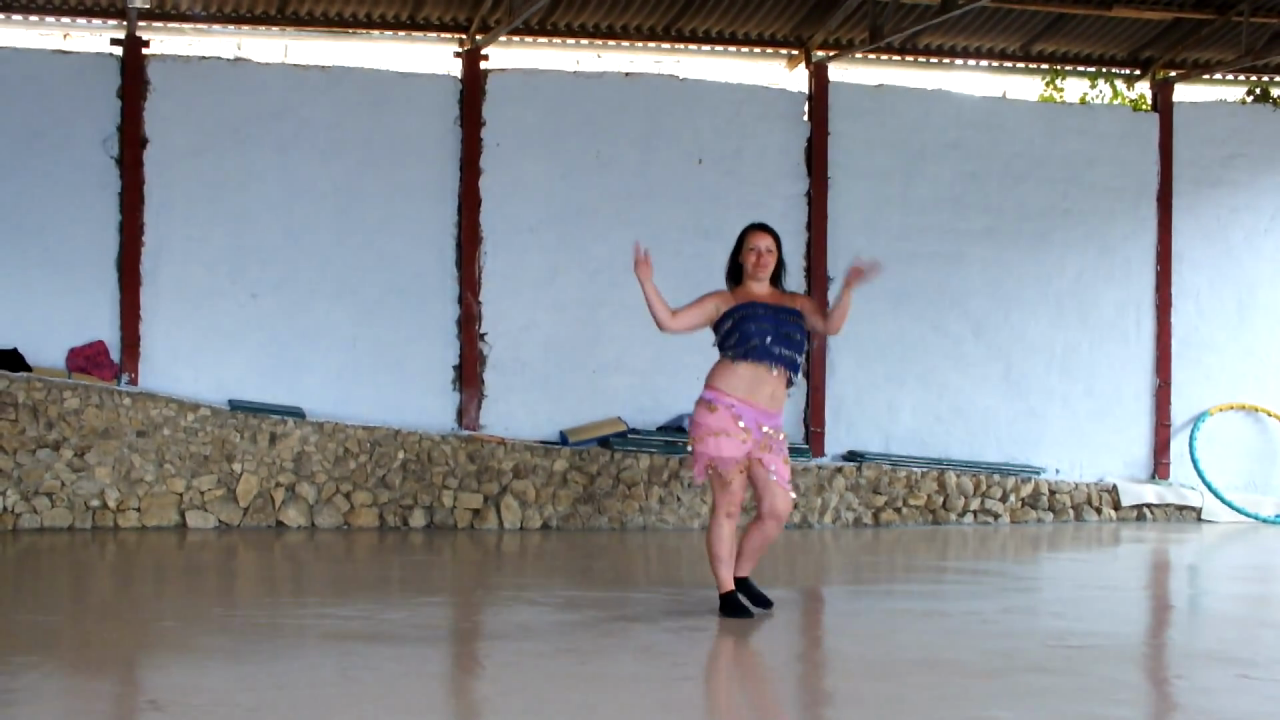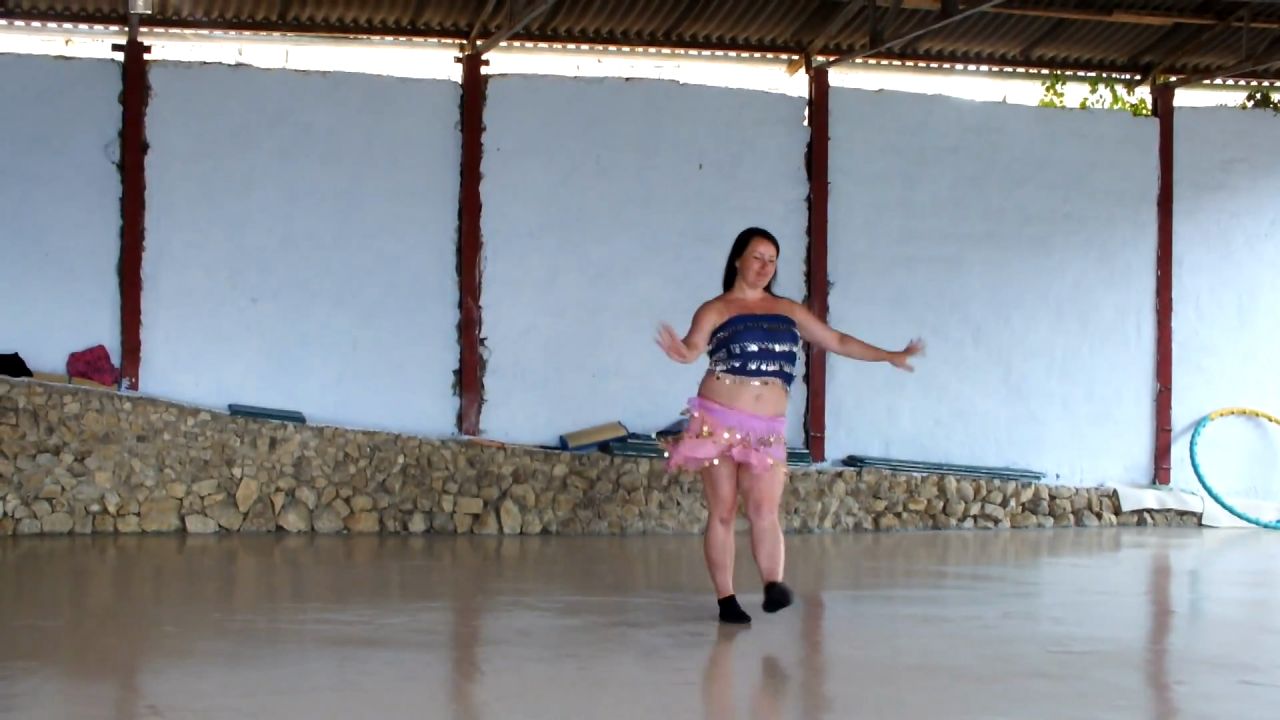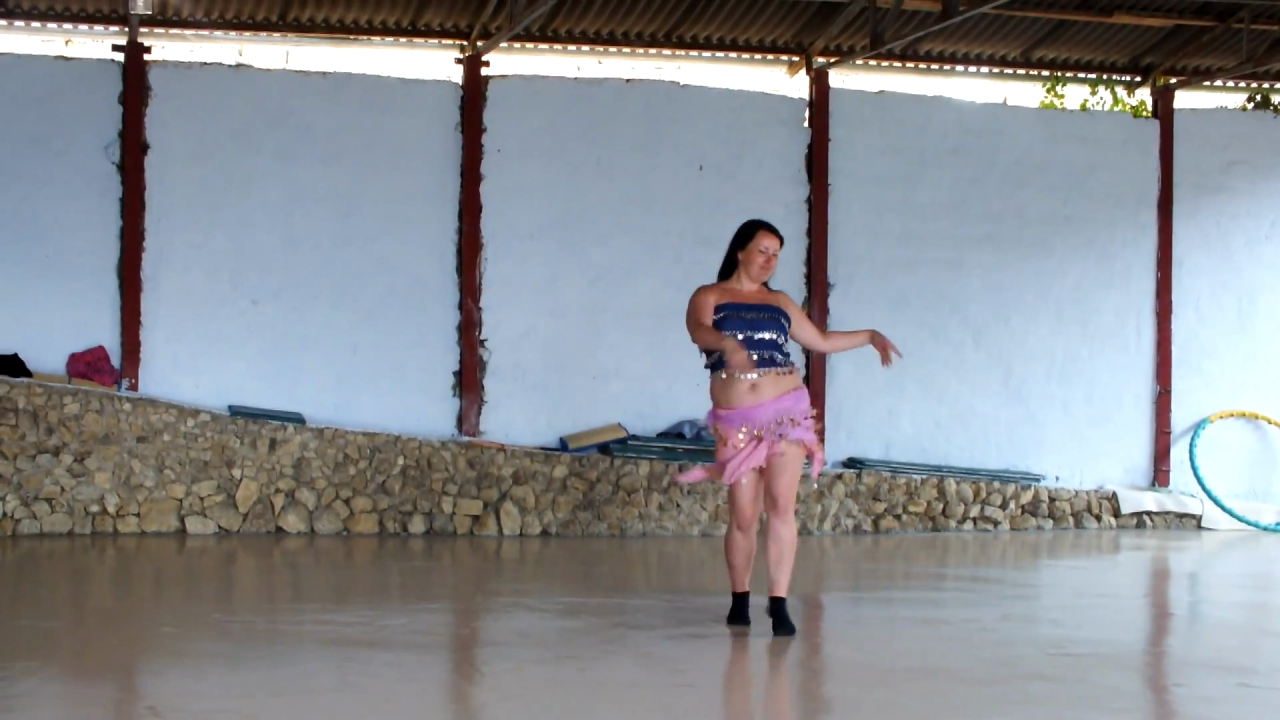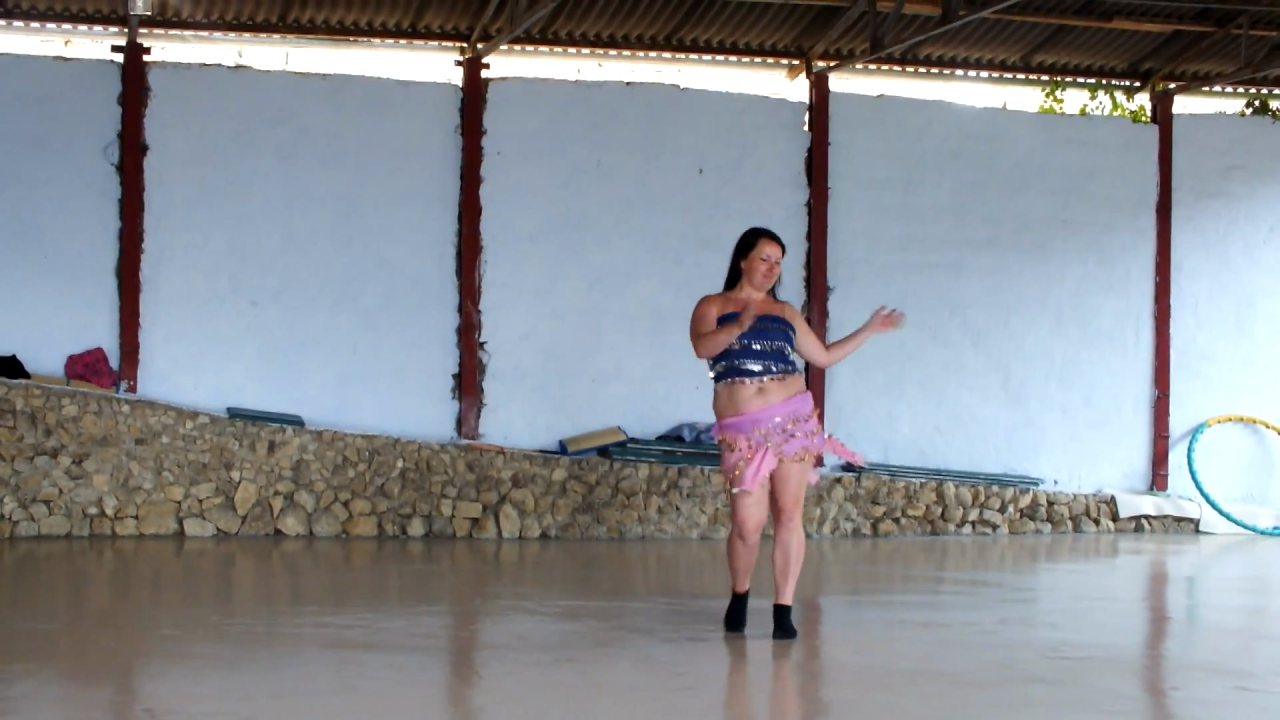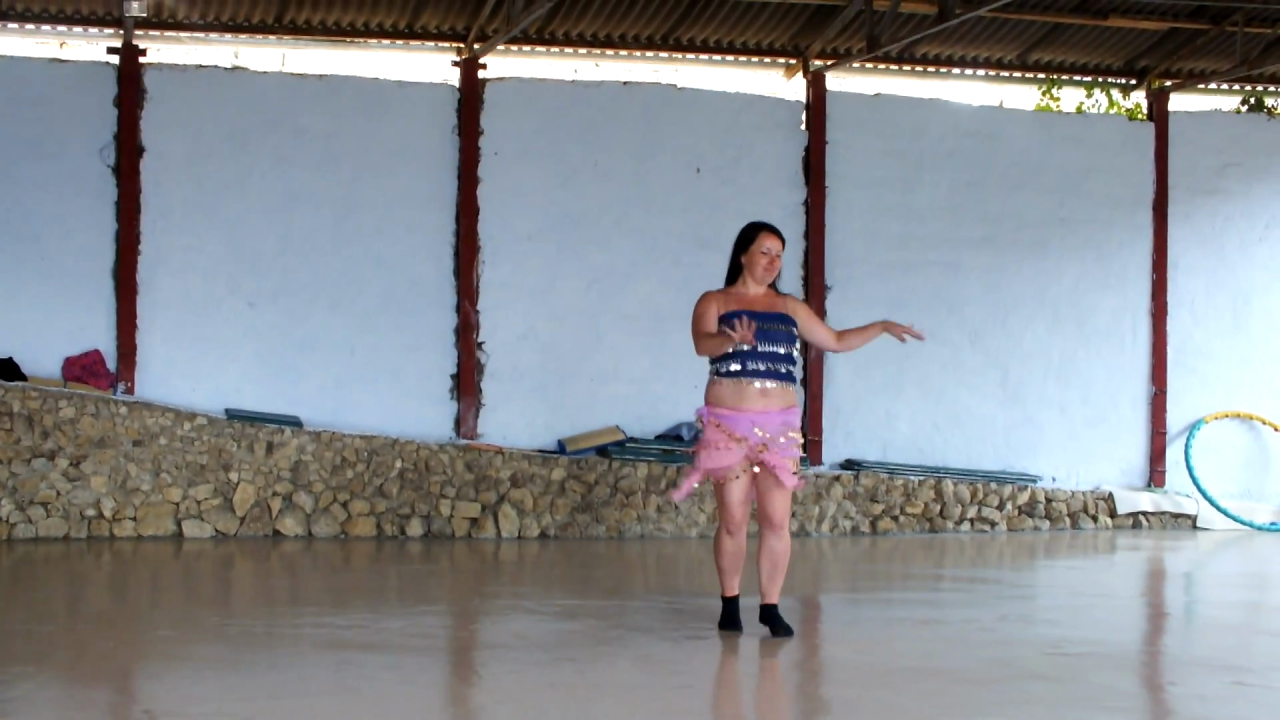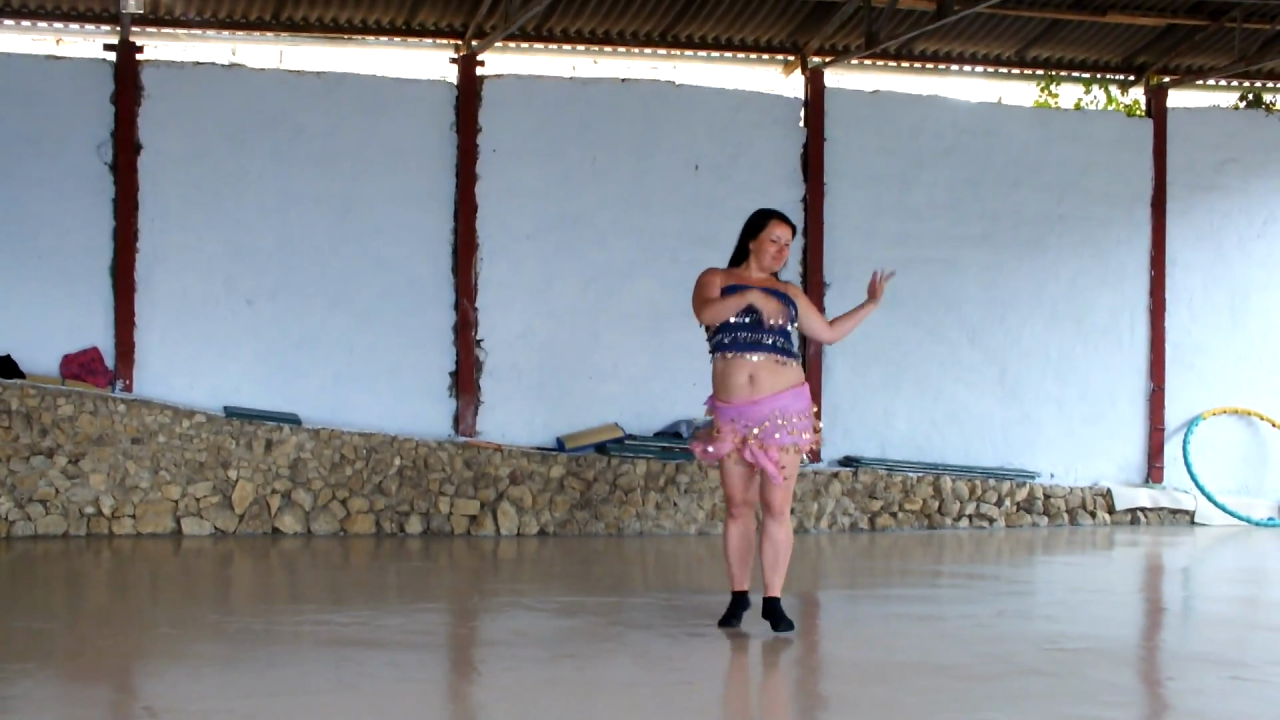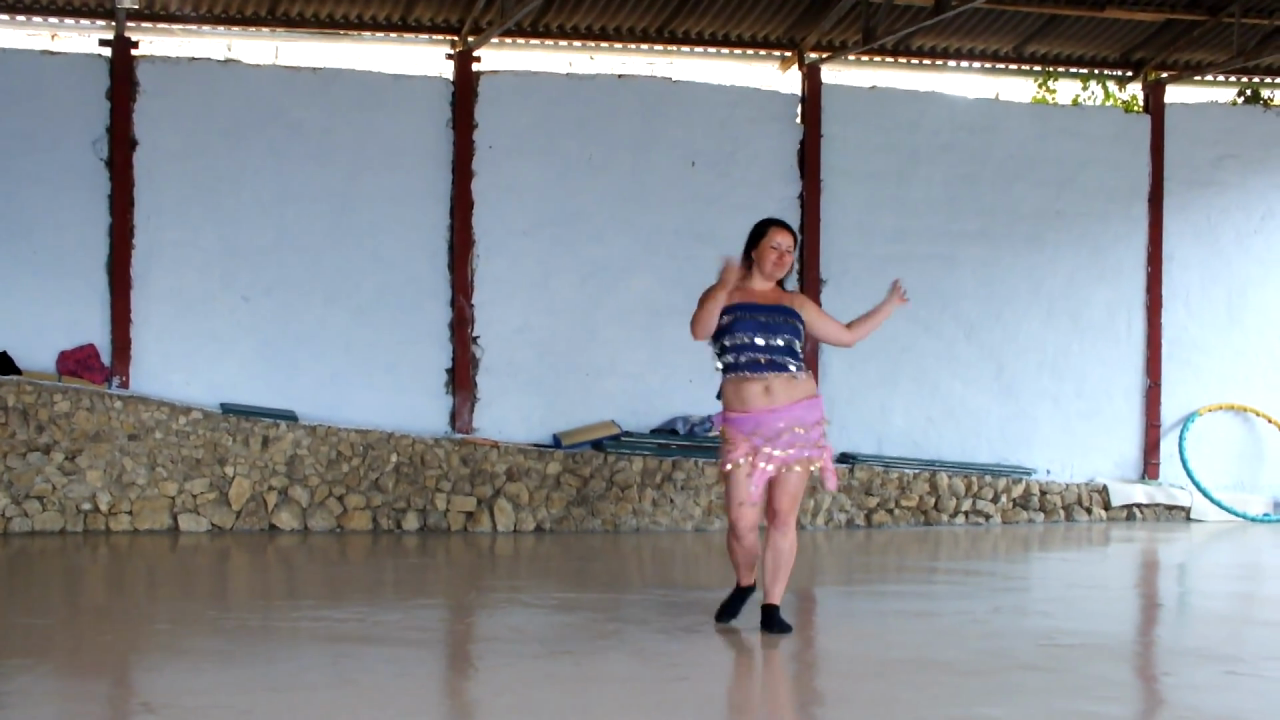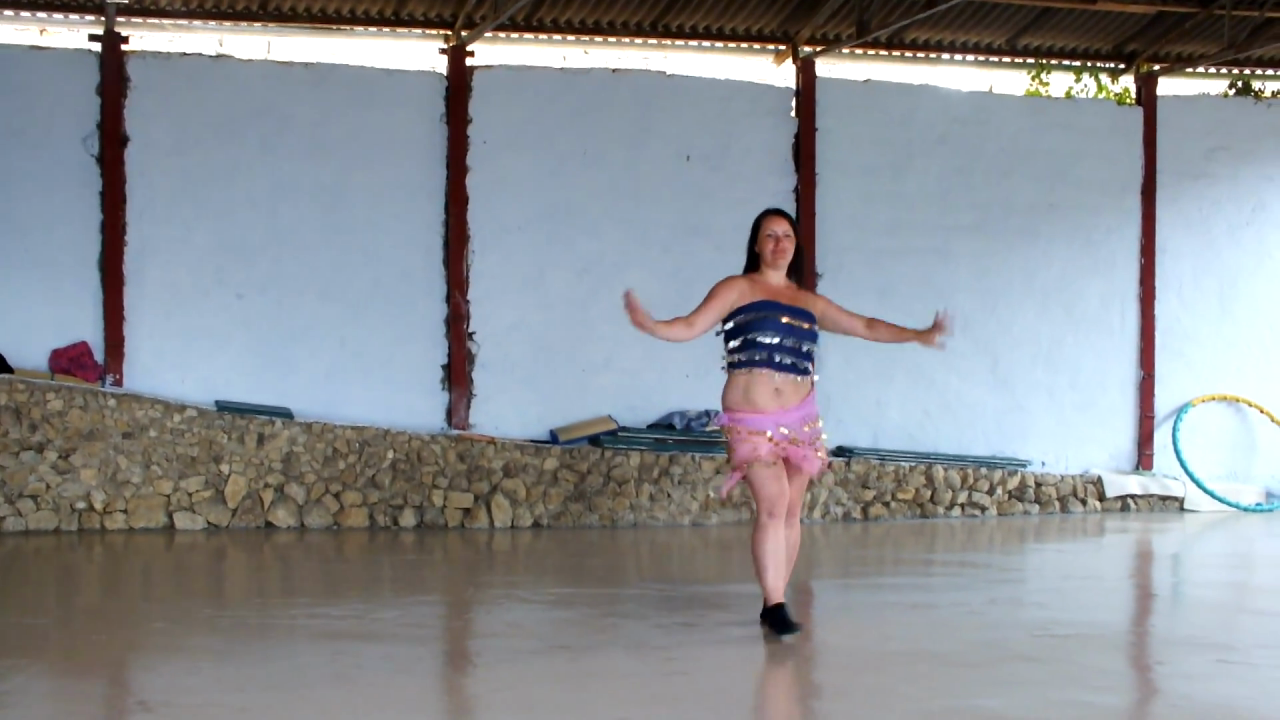
dt=0.2s
person 1, frame 1
left shoulder: (797, 304)
right shoulder: (723, 301)
left elbow: (831, 325)
right elbow: (670, 322)
left wrist: (849, 287)
right wrist: (648, 282)
left hip: (765, 421)
right hip: (725, 410)
left knee: (778, 510)
right knee: (728, 506)
left ankle: (741, 577)
right ankle: (727, 594)
person 1, frame 2
left shoulder: (788, 310)
right shoulder: (715, 310)
left elbow: (837, 341)
right elbow: (692, 348)
left wrist: (889, 356)
right wrist: (677, 350)
left hip: (767, 429)
right hip: (718, 419)
left knee: (765, 510)
right knee: (722, 513)
left ankle: (774, 587)
right ankle: (726, 600)
person 1, frame 3
left shoulder: (779, 302)
right shoulder: (708, 297)
left elbow: (821, 341)
right elbow: (698, 332)
left wrist: (871, 335)
right wrist: (726, 344)
left hip: (787, 414)
right hip: (736, 423)
left knee: (781, 508)
right knee: (743, 518)
left ankle: (779, 603)
right ankle: (740, 598)
person 1, frame 4
left shoulder: (785, 312)
right shoulder: (712, 307)
left elbow: (823, 357)
right elbow: (702, 346)
left wrist: (868, 330)
right wrist: (738, 327)
left hip: (792, 419)
right hip: (742, 431)
left knee: (789, 515)
right knee: (747, 526)
left ankle: (783, 609)
right ankle: (739, 595)
person 1, frame 5
left shoulder: (789, 307)
right shoulder: (712, 302)
left elbow: (834, 341)
right elbow: (703, 345)
left wrist: (883, 327)
right wrist: (734, 341)
left hip: (777, 426)
right hip: (727, 427)
left knee: (776, 521)
right knee: (733, 523)
left ankle: (771, 607)
right ankle: (730, 602)
person 1, frame 6
left shoulder: (788, 292)
right shoulder: (715, 279)
left elbow: (828, 333)
right elbow: (706, 314)
left wrist: (870, 303)
right wrist: (749, 297)
left hip: (785, 409)
right hip: (733, 413)
left knee: (777, 508)
right knee: (739, 507)
left ankle: (773, 602)
right ankle: (739, 595)
person 1, frame 7
left shoulder: (796, 303)
right shoulder: (721, 295)
left elbow: (847, 335)
right elbow: (698, 330)
left wrist: (889, 305)
right wrist: (727, 287)
left hip: (797, 420)
right hip: (745, 426)
left knee: (783, 517)
right knee: (742, 523)
left ankle: (771, 608)
right ankle: (744, 585)
person 1, frame 8
left shoulder: (808, 300)
right shoulder: (734, 290)
left elbow: (864, 327)
right elbow: (688, 329)
left wrist: (920, 335)
right wrist: (647, 323)
left hip: (796, 418)
right hip: (749, 424)
left knee: (791, 513)
right knee: (771, 508)
left ankle: (772, 604)
right ankle: (776, 607)
